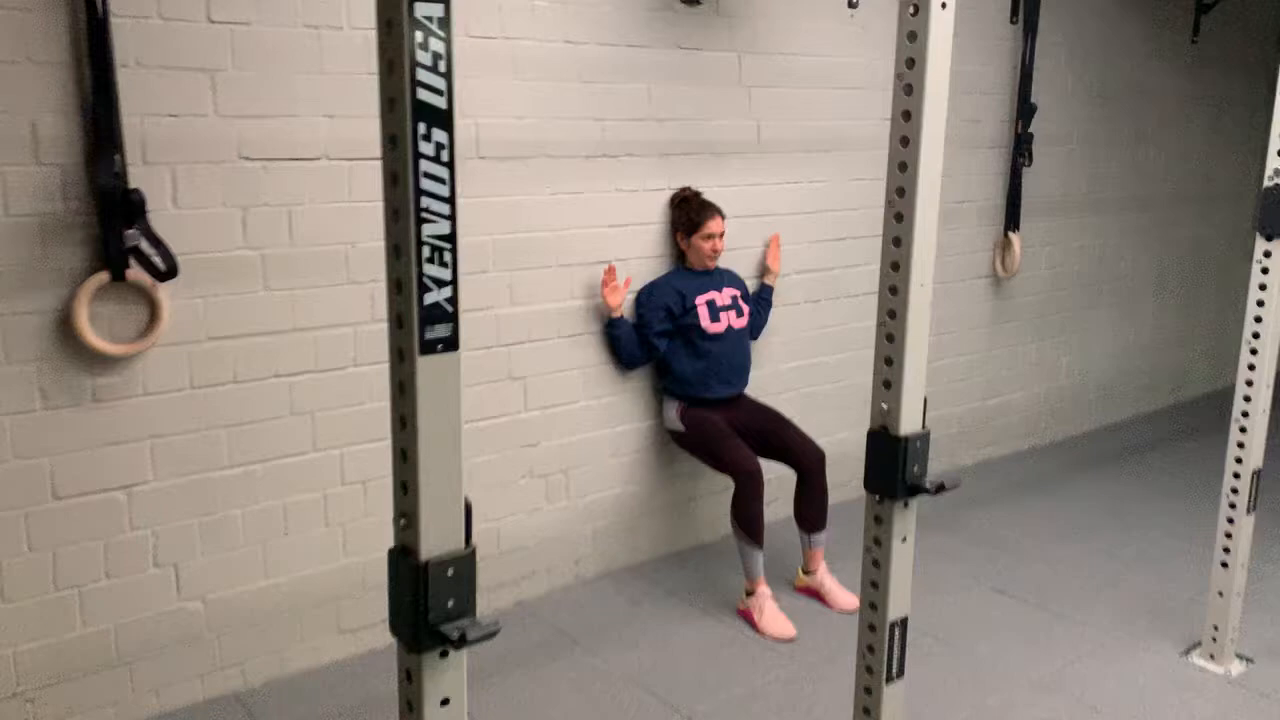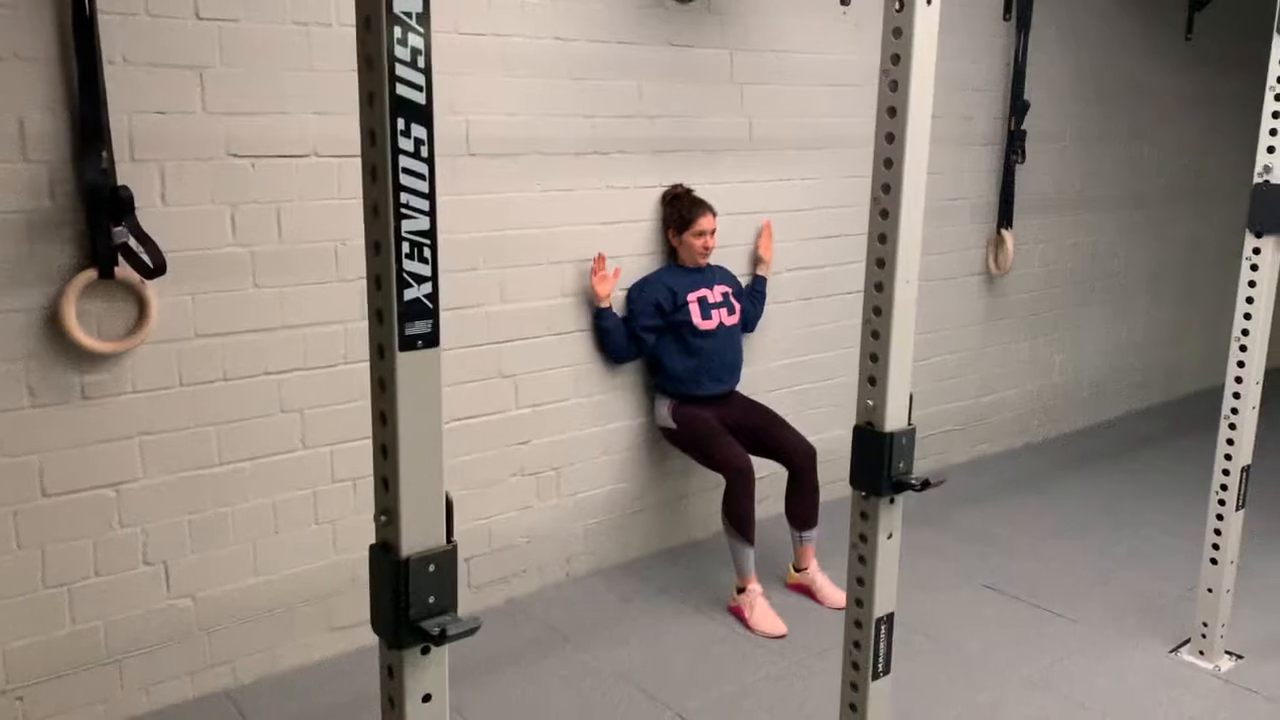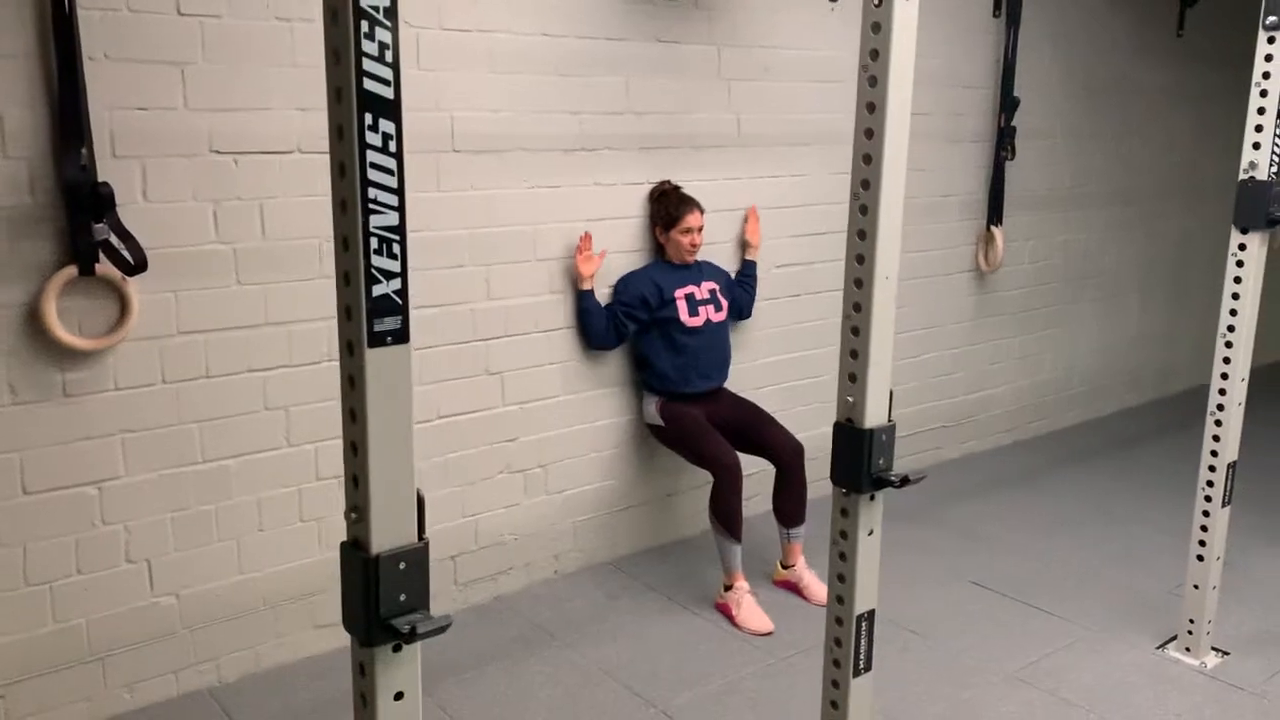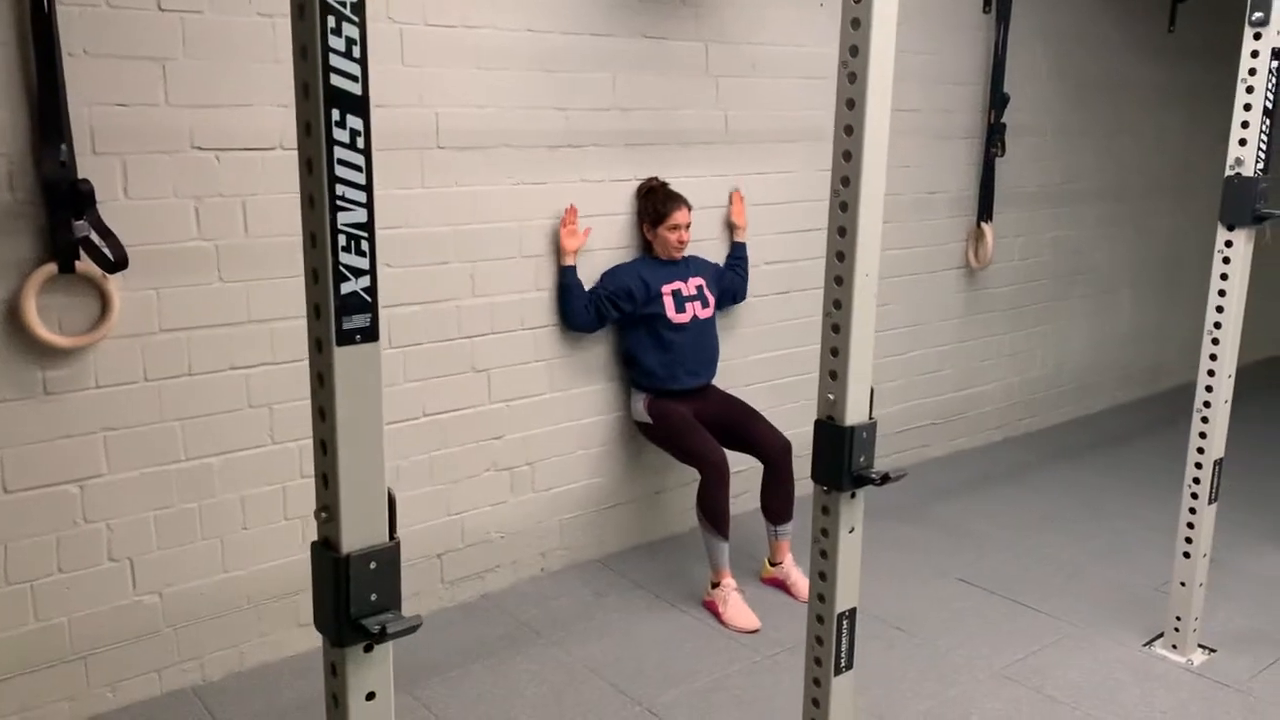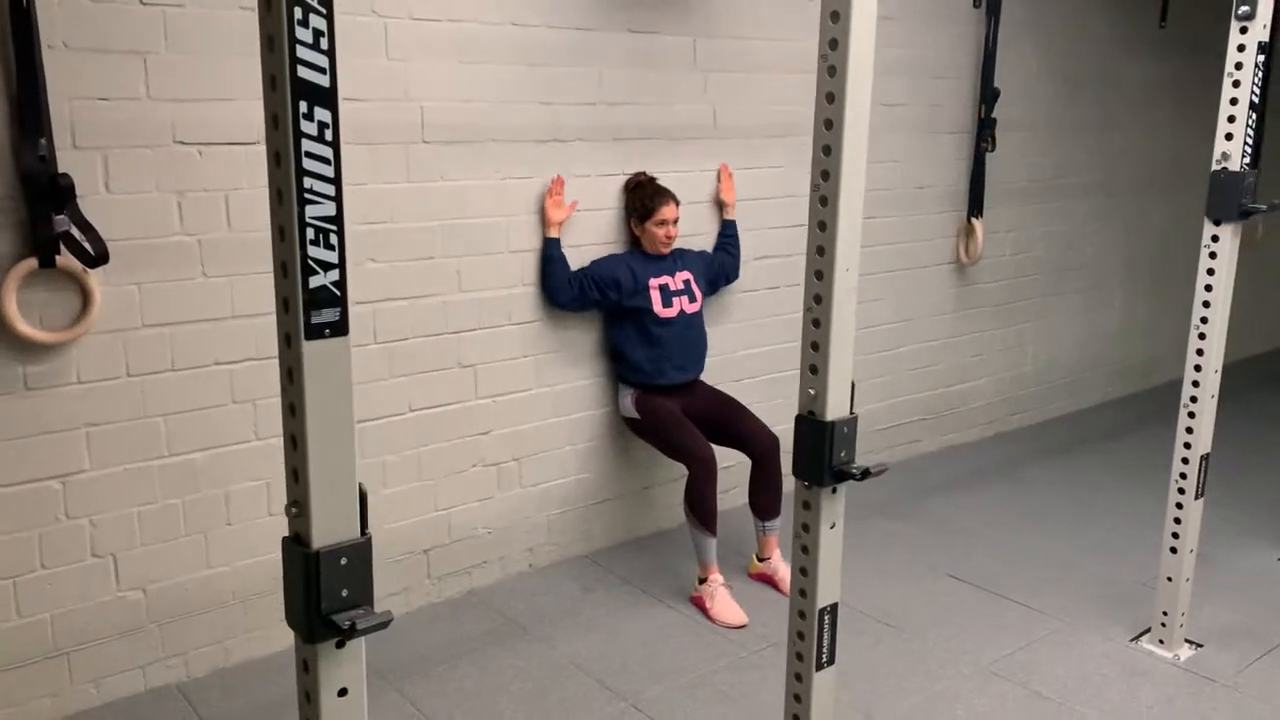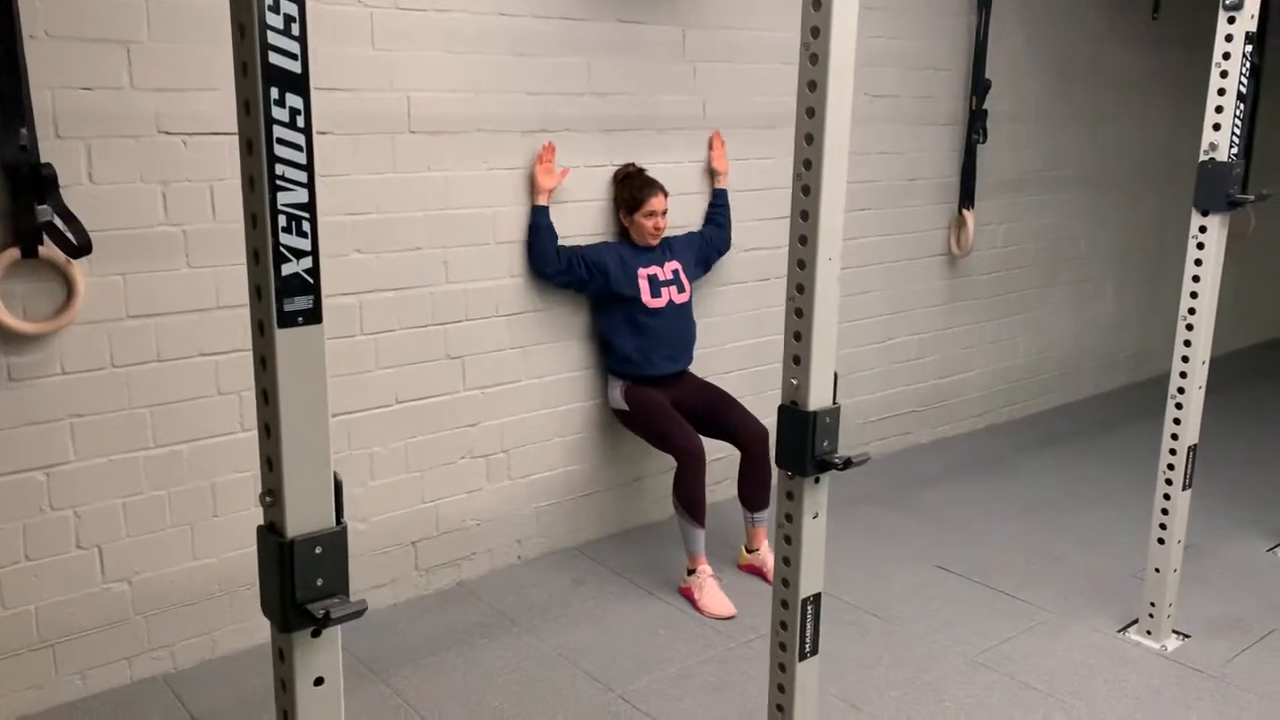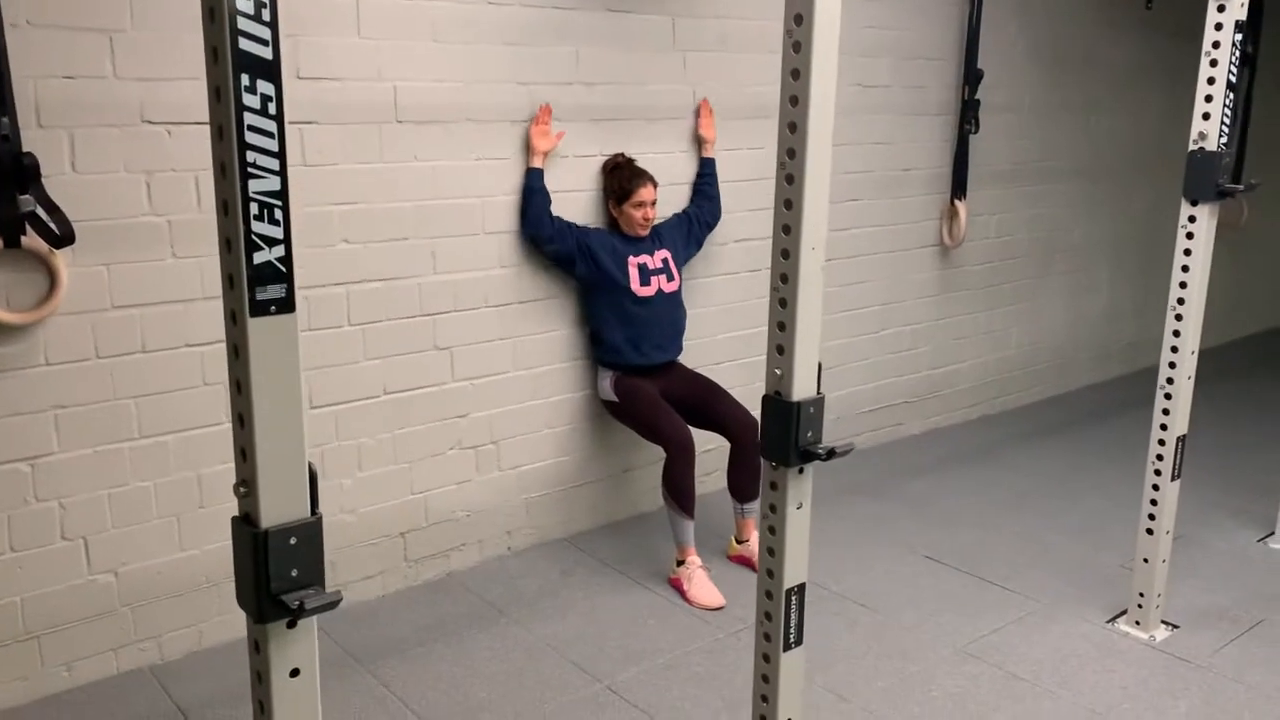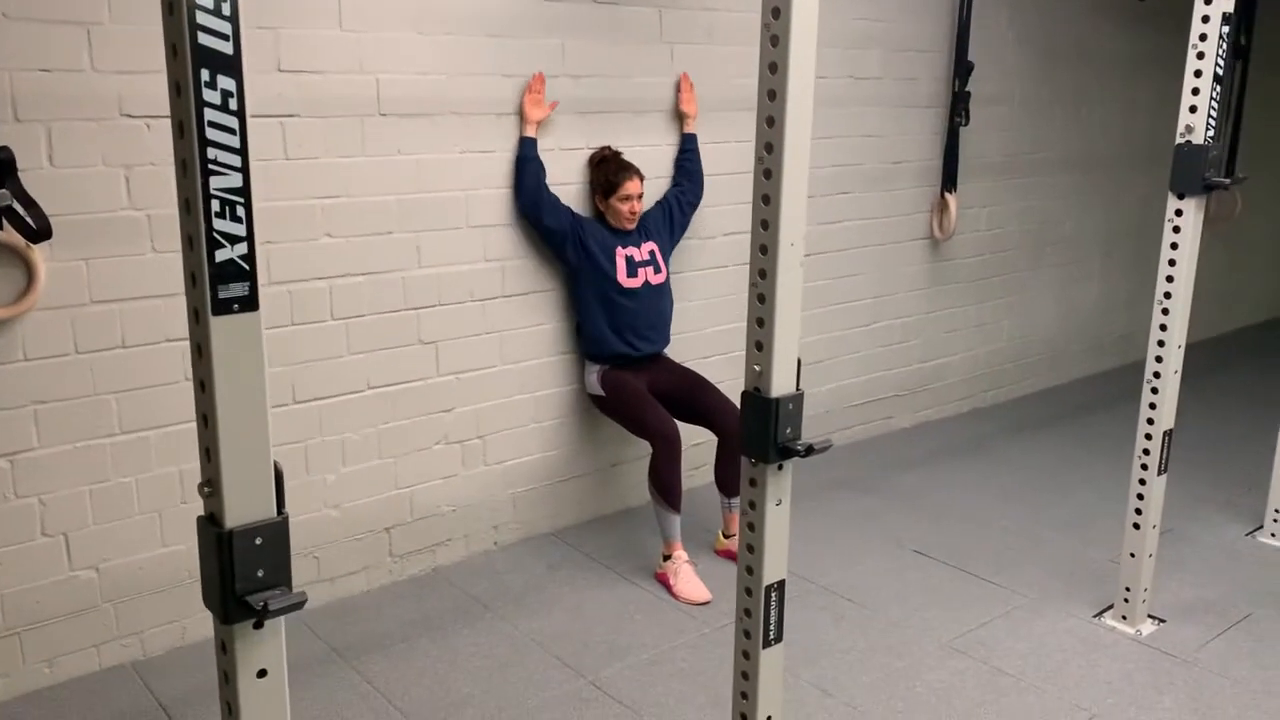
dt=0.3s
person 1, frame 1
left shoulder: (731, 281)
right shoulder: (664, 292)
right elbow: (635, 355)
left wrist: (769, 278)
right wrist: (616, 314)
left hip: (737, 403)
right hip: (691, 411)
left knee: (811, 457)
right knee: (748, 471)
left ankle: (814, 571)
right ankle: (756, 595)
person 1, frame 2
left shoulder: (723, 278)
right shoulder: (656, 289)
left elbow: (746, 321)
right elbow: (624, 349)
left wrist: (762, 268)
right wrist: (604, 303)
left hip: (729, 399)
right hip: (683, 408)
left knee: (803, 454)
right knee: (739, 468)
left ankle: (804, 568)
right ankle: (747, 593)
person 1, frame 3
left shoulder: (712, 274)
right shoulder: (644, 284)
left elbow: (741, 306)
right elbow: (603, 335)
left wrist: (751, 252)
right wrist: (586, 285)
left hip: (717, 397)
right hip: (670, 406)
left knee: (790, 451)
right knee: (726, 466)
left ankle: (792, 565)
right ankle: (734, 590)
person 1, frame 4
left shoulder: (701, 269)
right shoulder: (630, 278)
left elbow: (735, 290)
right elbow: (582, 316)
left wrist: (738, 234)
right wrist: (568, 259)
left hip: (705, 393)
right hip: (657, 402)
left knee: (778, 448)
right knee: (714, 463)
left ankle: (779, 562)
right ankle: (722, 587)
person 1, frame 5
left shoulder: (691, 262)
right shoulder: (619, 271)
left elbow: (728, 266)
right elbow: (563, 292)
left wrist: (728, 212)
right wrist: (553, 231)
left hip: (693, 389)
right hip: (645, 398)
left knee: (766, 444)
right knee: (701, 458)
left ankle: (767, 558)
right ankle: (708, 583)
person 1, frame 6
left shoulder: (681, 249)
right shoulder: (608, 260)
left elbow: (719, 238)
right elbow: (548, 264)
left wrist: (719, 180)
right wrist: (542, 198)
left hip: (682, 381)
right hip: (634, 389)
left knee: (755, 436)
right knee: (690, 450)
left ankle: (756, 549)
right ankle: (697, 574)
person 1, frame 7
left shoulder: (670, 238)
right shoulder: (595, 248)
left elbow: (707, 210)
right elbow: (540, 228)
left wrist: (706, 148)
right wrist: (537, 160)
left hip: (671, 371)
right hip: (623, 380)
left knee: (746, 427)
right knee: (679, 441)
left ankle: (746, 539)
right ankle: (687, 564)
person 1, frame 8
left shoulder: (657, 226)
right shoulder: (583, 238)
left elbow: (689, 187)
right elbow: (533, 201)
left wrist: (688, 124)
right wrist: (530, 129)
left hip: (659, 364)
right hip: (610, 373)
left knee: (732, 421)
right knee: (665, 435)
left ankle: (732, 534)
right ankle: (673, 559)
